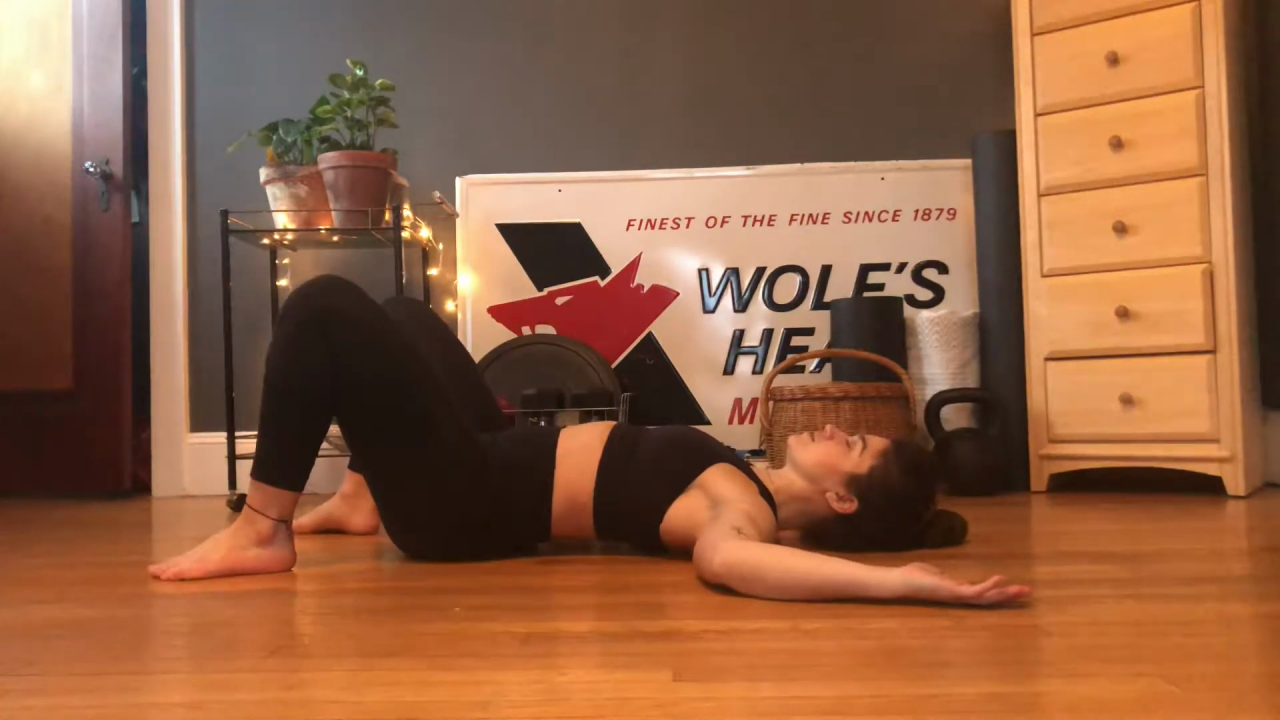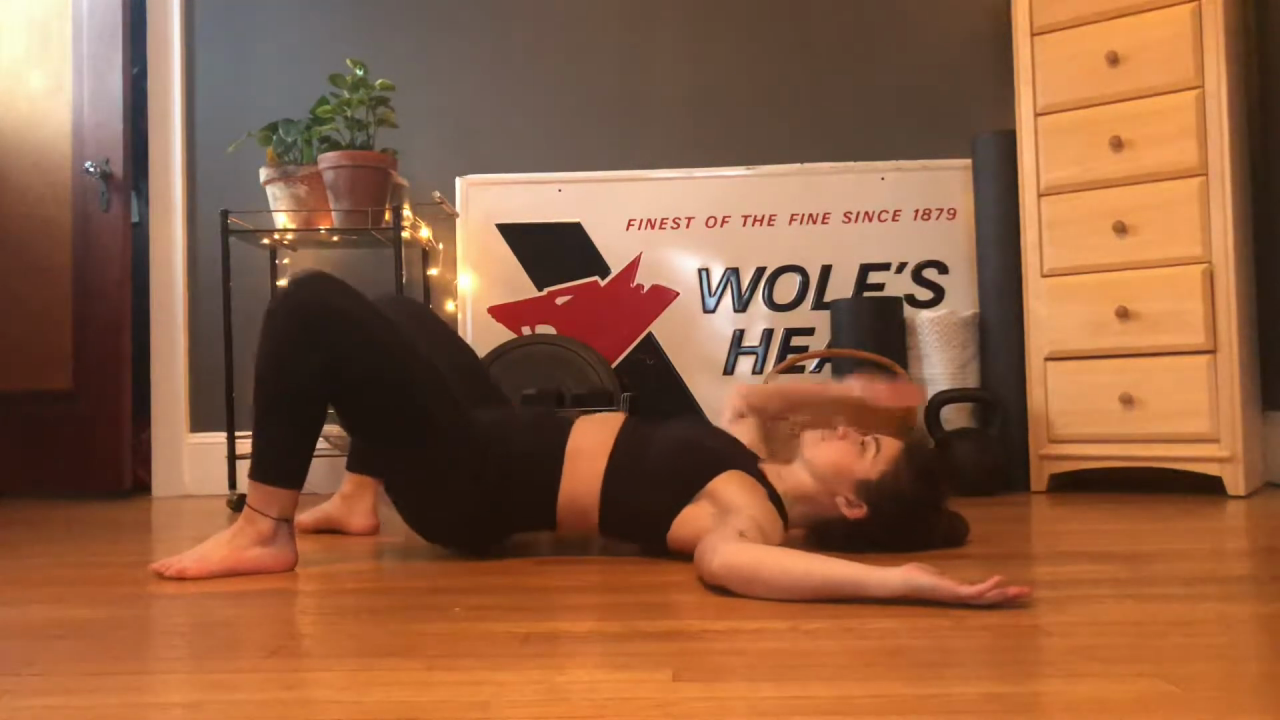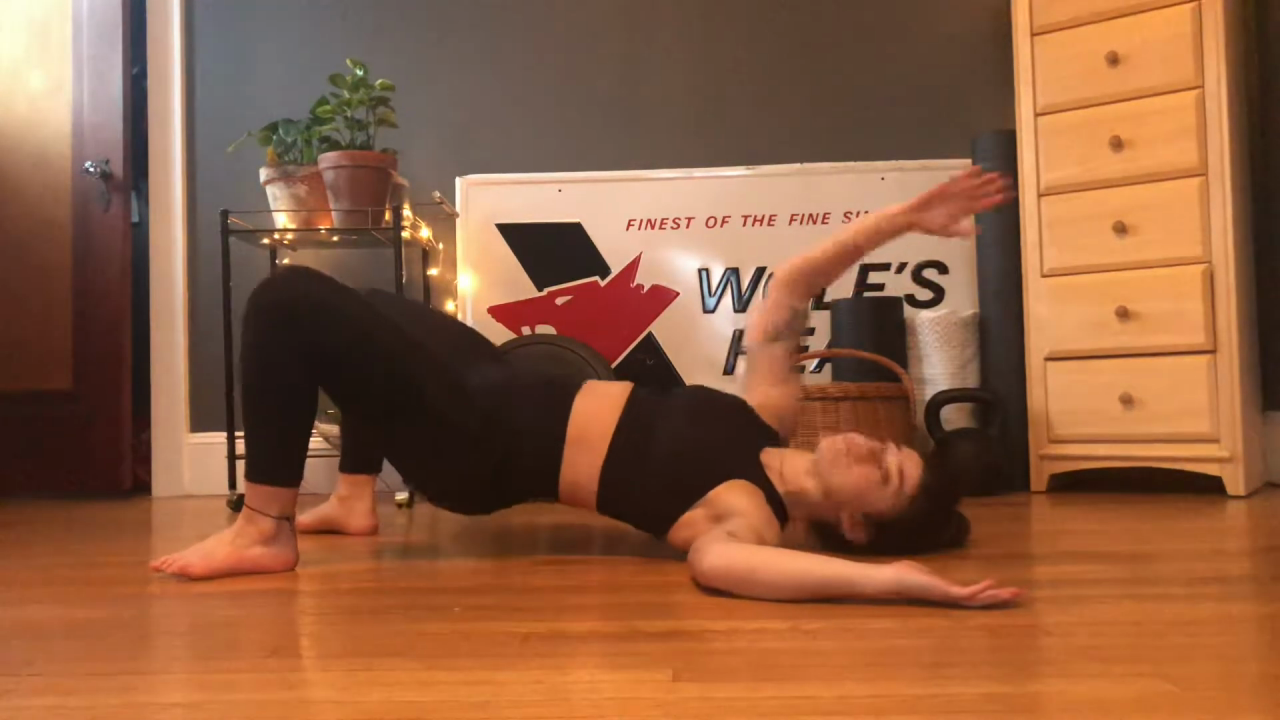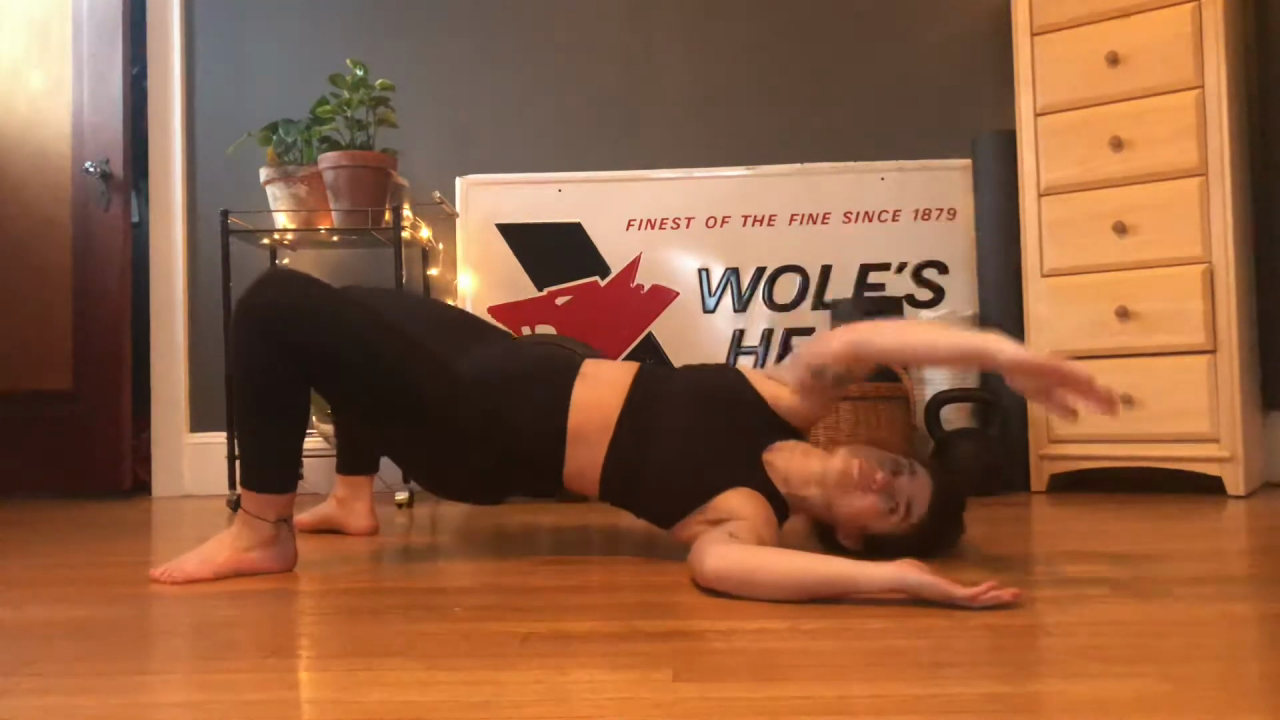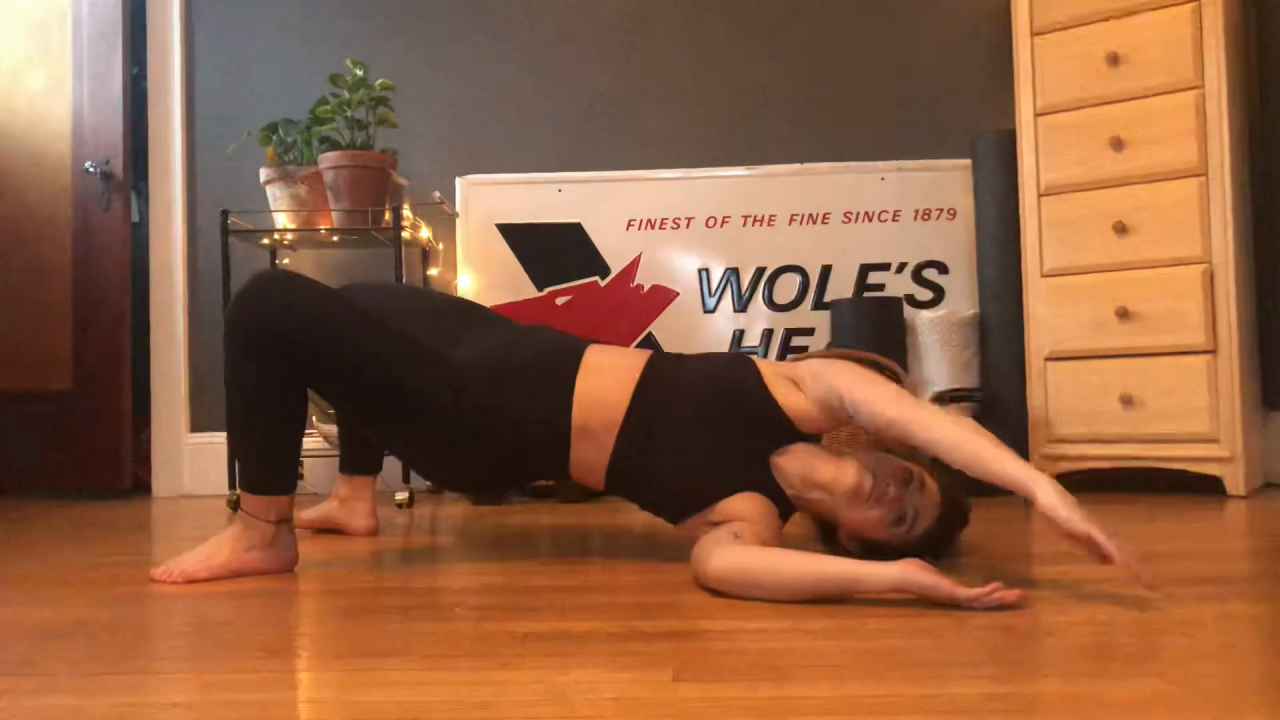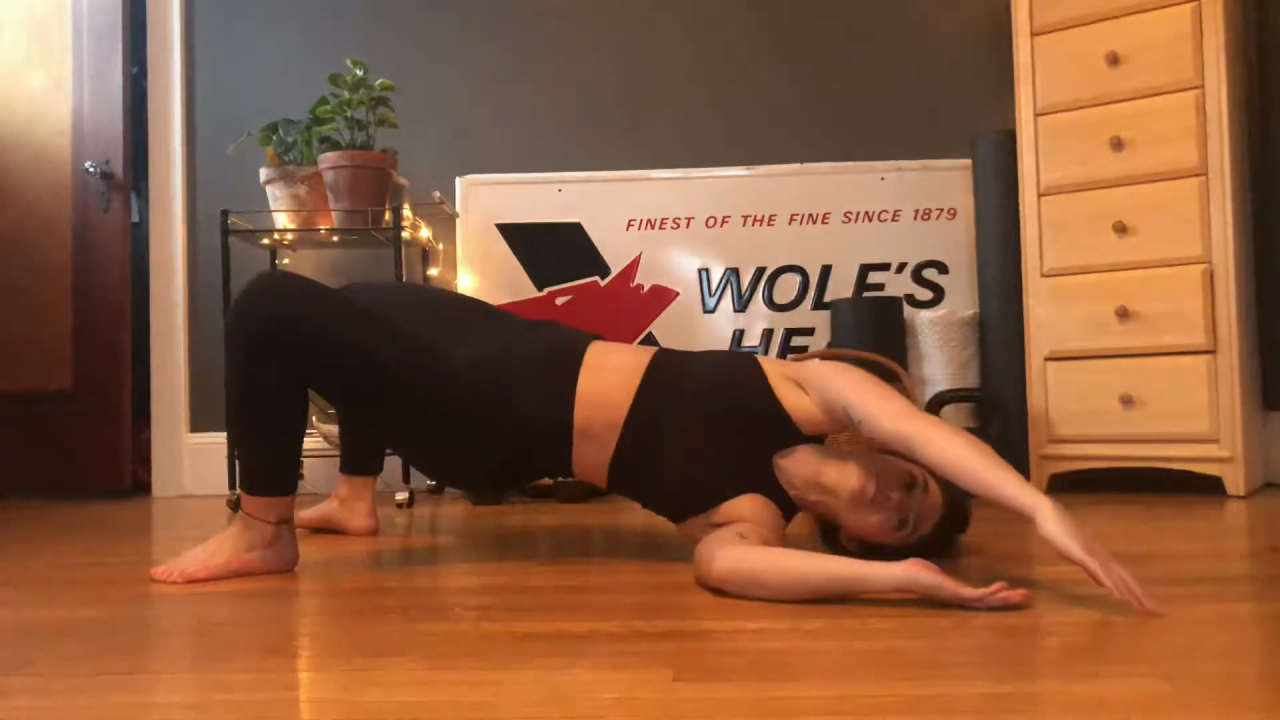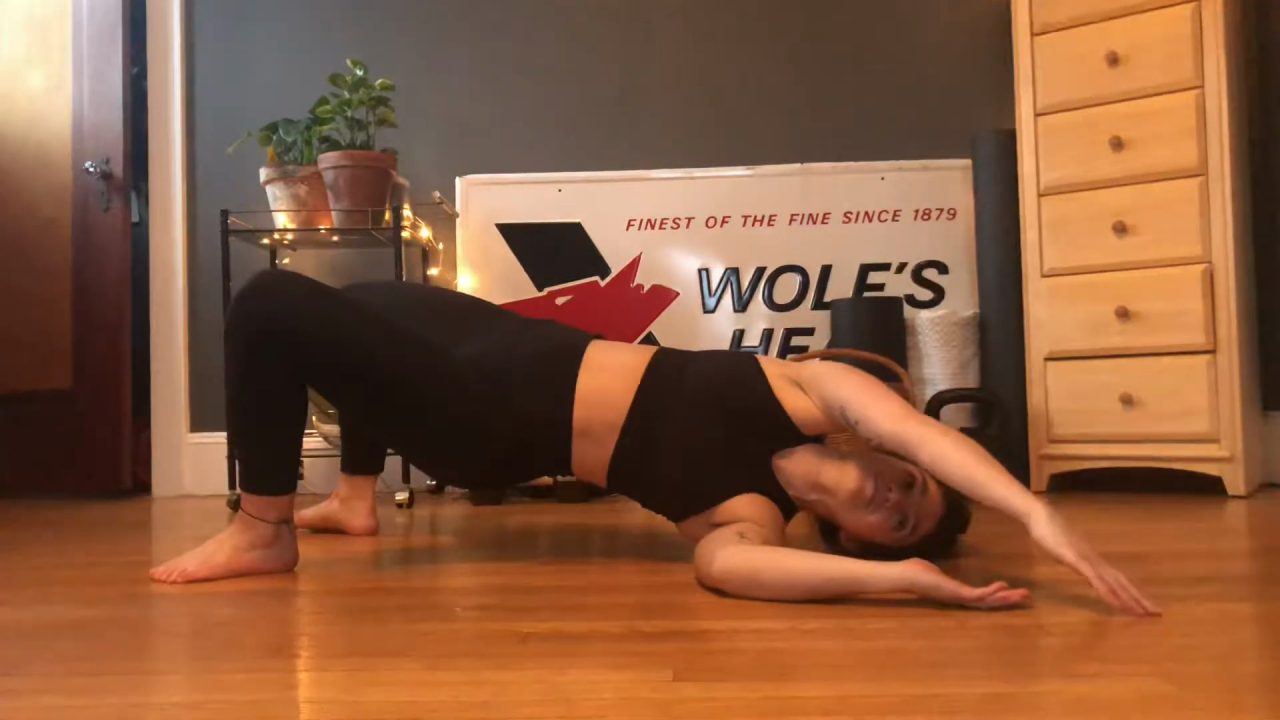
dt=0.3s
person 1, frame 1
left shoulder: (745, 510)
right shoulder: (756, 486)
left elbow: (724, 557)
left wrist: (900, 582)
left hip: (466, 502)
right hip: (499, 454)
left knee: (324, 307)
right knee: (403, 314)
left ankle: (261, 532)
right ankle: (356, 501)
person 1, frame 2
left shoulder: (755, 514)
right shoulder: (753, 456)
left elbow: (724, 562)
right elbow: (755, 393)
left wrist: (899, 580)
right wrist: (846, 391)
left hip: (473, 481)
right hip: (500, 430)
left knee: (309, 304)
right knee: (391, 315)
left ankle: (262, 534)
right ankle: (355, 502)
person 1, frame 3
left shoulder: (750, 518)
right shoulder: (771, 414)
left elbow: (715, 562)
right elbow: (786, 286)
left wrist: (892, 577)
right wrist: (902, 217)
left hip: (473, 446)
right hip: (502, 382)
left knee: (287, 300)
right knee: (361, 309)
left ankle: (263, 532)
right ankle: (353, 501)
person 1, frame 4
left shoulder: (748, 516)
right shoulder: (792, 405)
left elbow: (719, 566)
right elbow: (859, 341)
right wrist: (1002, 351)
left hip: (483, 439)
right hip: (511, 363)
left knee: (273, 305)
right knee: (356, 307)
left ankle: (260, 535)
right ankle: (351, 504)
person 1, frame 5
left shoulder: (752, 515)
right shoulder: (807, 403)
left elbow: (720, 566)
right elbow: (919, 413)
right wrist: (1037, 480)
left hip: (486, 431)
right hip: (518, 348)
left knee: (267, 307)
right knee: (355, 305)
left ankle: (261, 534)
right ankle: (352, 501)
person 1, frame 6
left shoulder: (752, 516)
right shoulder: (813, 399)
left elbow: (724, 566)
right elbow: (922, 426)
right wrist: (1040, 506)
left hip: (492, 430)
right hip: (521, 346)
left knee: (269, 308)
right knee: (357, 304)
left ankle: (262, 537)
right ankle: (354, 502)
person 1, frame 7
left shoulder: (750, 515)
right shoulder: (812, 400)
left elbow: (724, 567)
right elbow: (923, 428)
right wrist: (1034, 509)
left hip: (491, 425)
right hip: (524, 344)
left knee: (269, 307)
right knee: (359, 305)
left ankle: (263, 534)
right ankle: (354, 502)
